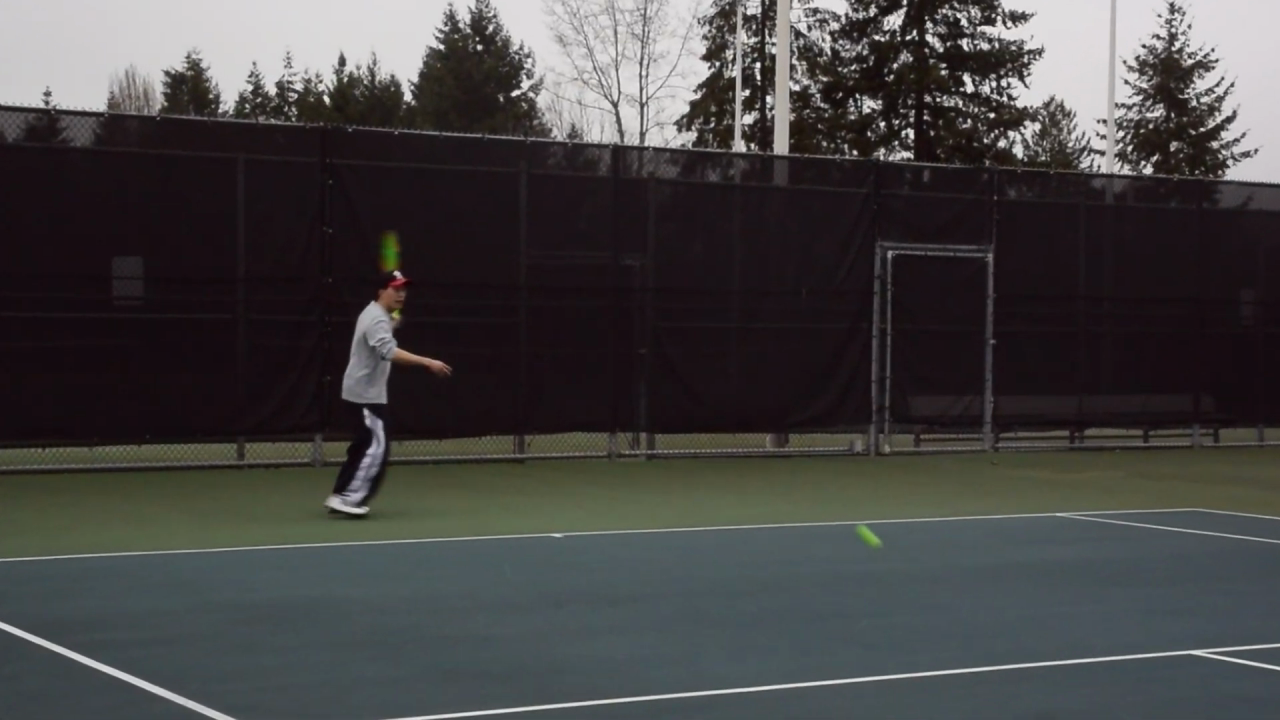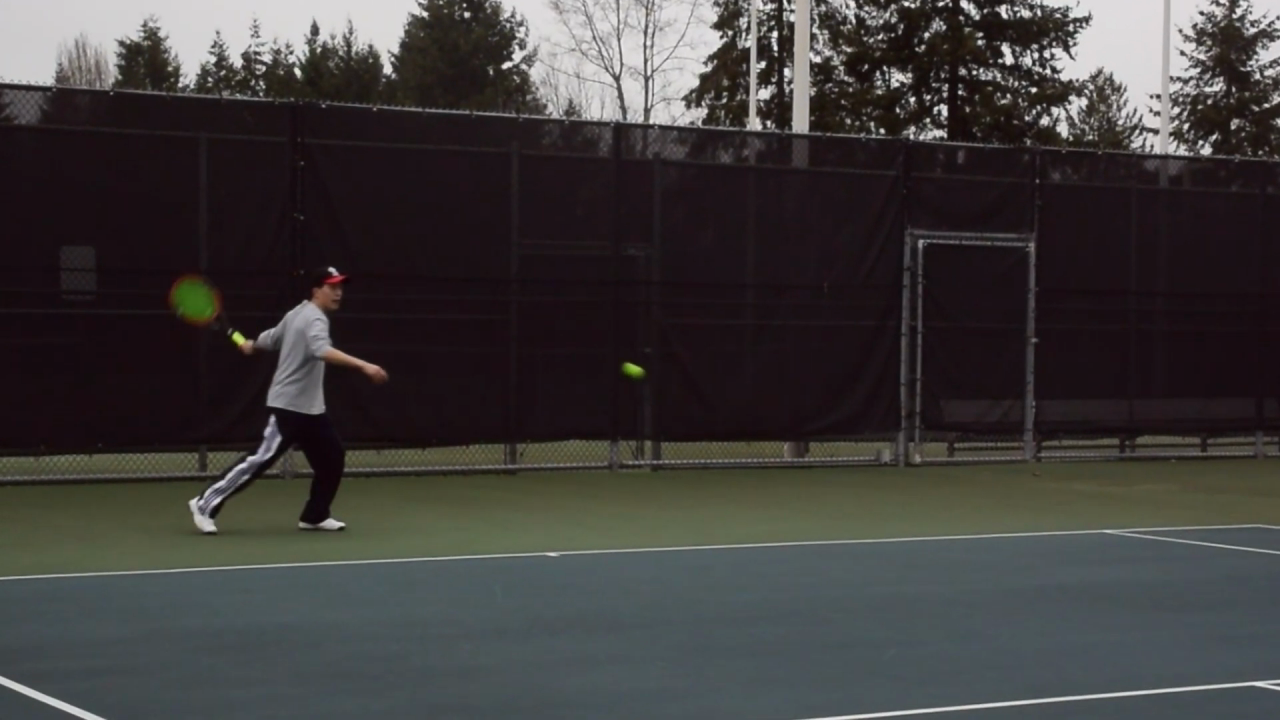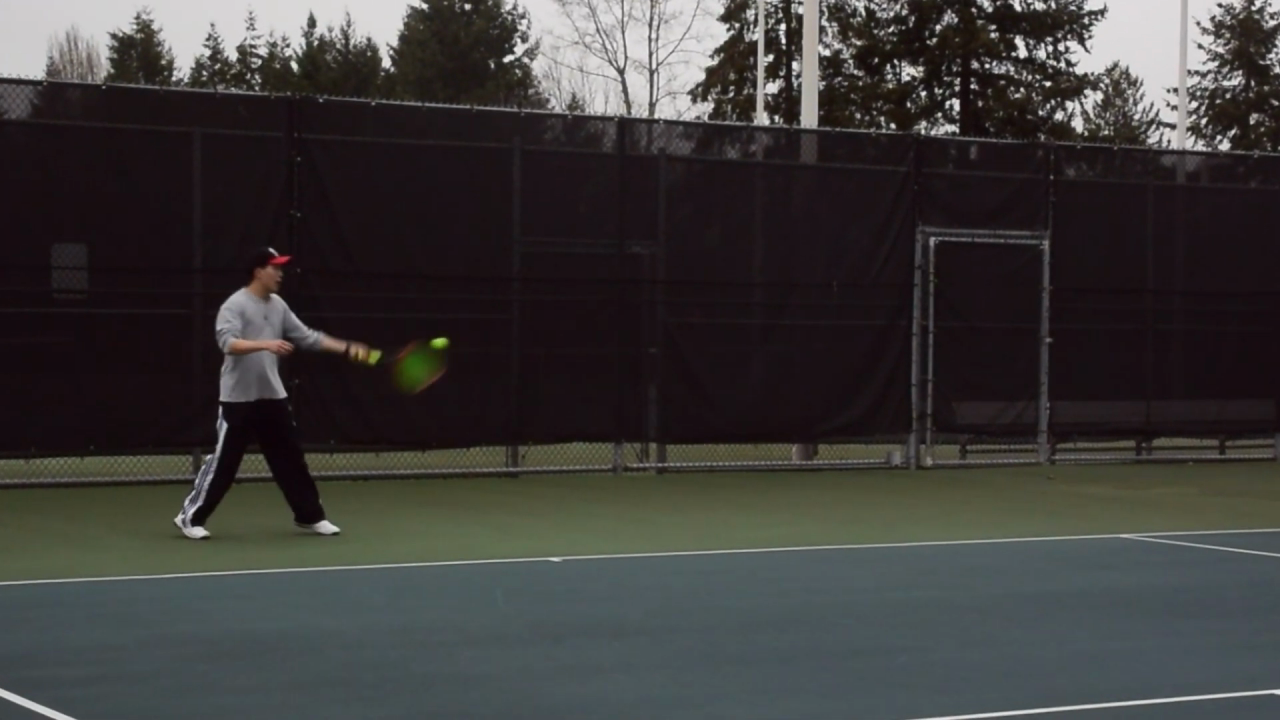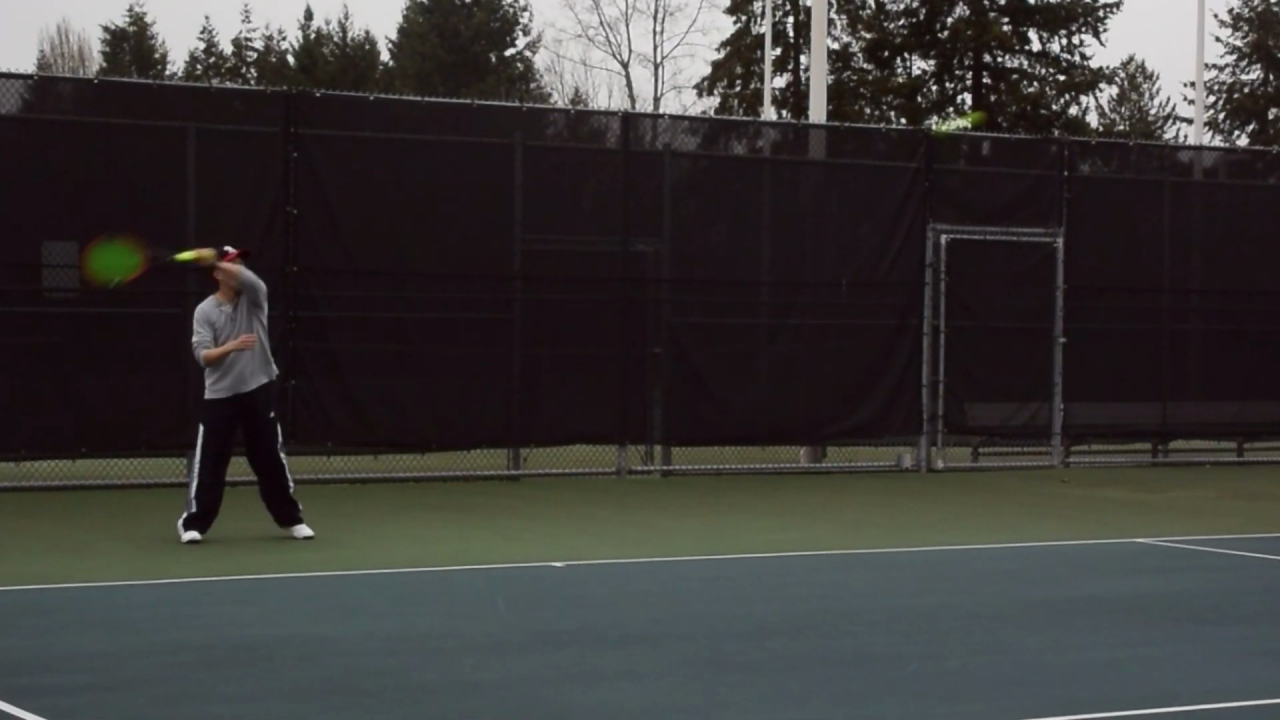
dt=0.5s
person 1, frame 1
left shoulder: (374, 314)
right shoulder: (377, 319)
right elbow: (389, 352)
left wrist: (389, 325)
right wrist: (428, 363)
left hip: (366, 394)
right hip: (365, 396)
left knee: (365, 447)
right knee: (377, 447)
person 1, frame 2
left shoulder: (299, 313)
right shoulder: (315, 319)
left elbow: (272, 338)
right elbow: (322, 351)
left wrist: (251, 345)
right wrist: (363, 365)
left hip: (311, 408)
right hip: (288, 406)
left knee: (332, 457)
right knee: (260, 459)
left ankle: (315, 516)
right ankle: (205, 505)
person 1, frame 3
left shoulder: (277, 304)
right shoulder: (234, 305)
left elbow: (307, 336)
right elbow: (227, 342)
left wrist: (345, 347)
right wrist: (263, 345)
left hip: (273, 395)
right hip: (239, 399)
left knee: (291, 457)
right knee: (224, 459)
left ankle: (310, 516)
right ankle: (191, 517)
person 1, frame 4
left shoulder: (256, 292)
right shoulder: (204, 311)
left elbow: (245, 277)
right elbow: (203, 355)
left wrist: (213, 261)
right wrist: (229, 348)
left hip: (258, 389)
right hip: (220, 395)
left knee: (270, 457)
right knee: (209, 460)
left ankle: (290, 518)
right ankle: (193, 523)
